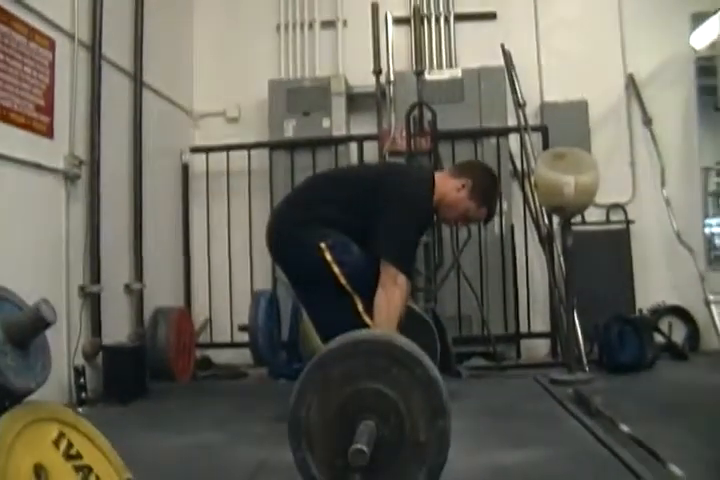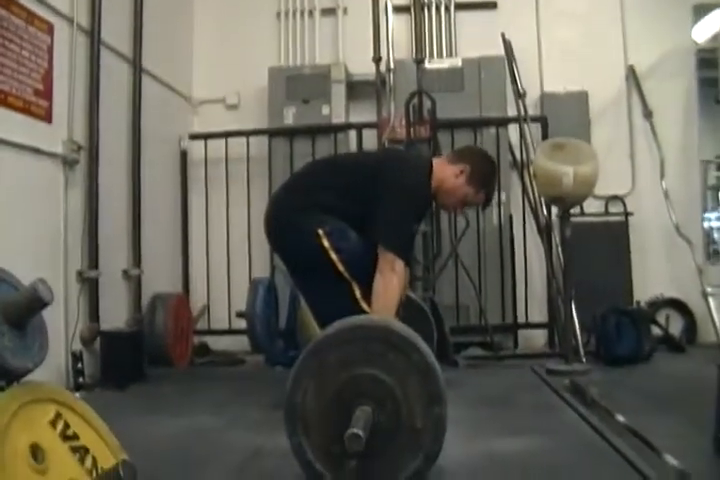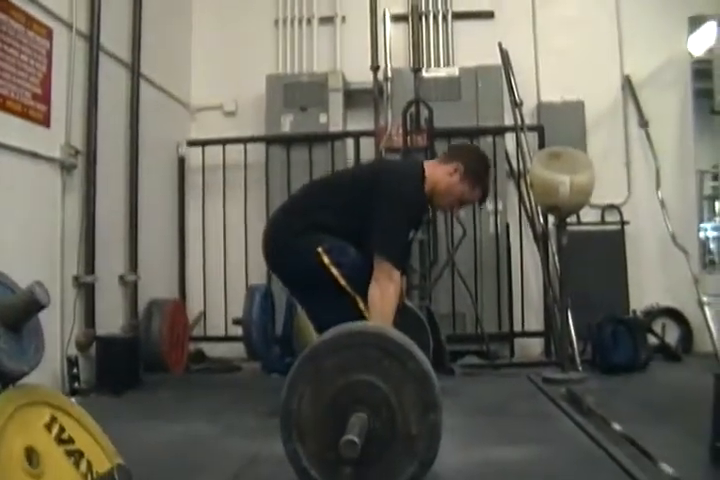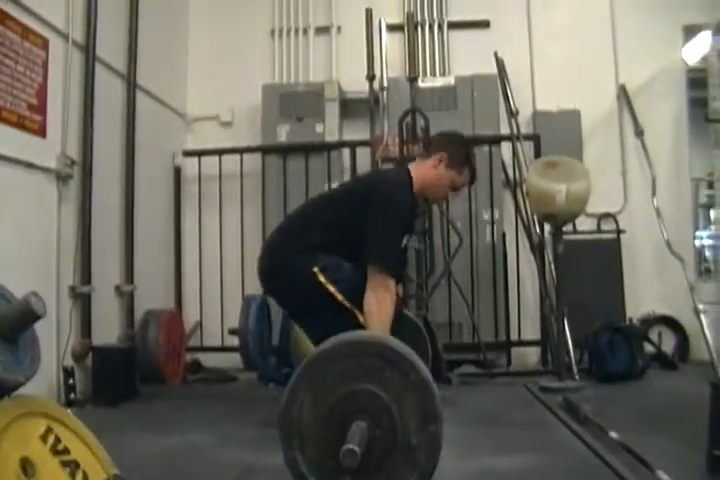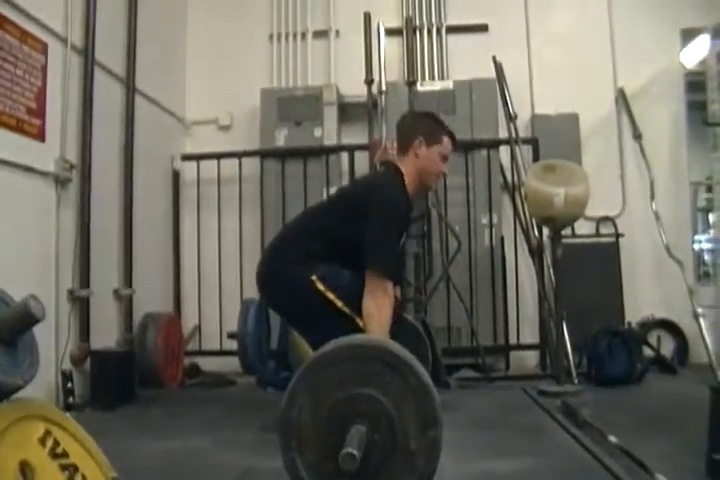
dt=0.2s
person 1, frame 1
left shoulder: (416, 193)
right shoulder: (412, 196)
left elbow: (398, 278)
right elbow: (391, 281)
left hip: (299, 229)
right hip: (301, 228)
person 1, frame 2
left shoulder: (414, 179)
right shoulder: (409, 181)
left elbow: (397, 264)
right elbow: (389, 267)
left hip: (297, 214)
right hip: (300, 213)
person 1, frame 3
left shoulder: (407, 185)
right shoulder: (403, 189)
left elbow: (393, 273)
right elbow: (385, 276)
left hip: (295, 238)
right hip: (298, 237)
person 1, frame 4
left shoulder: (396, 191)
right shoulder: (395, 195)
left elbow: (389, 281)
right elbow: (380, 285)
left hip: (293, 258)
right hip: (294, 259)
person 1, frame 5
left shoulder: (389, 191)
right shoulder: (388, 196)
left elbow: (386, 284)
right elbow: (378, 288)
left hip: (288, 270)
right hip: (292, 269)
